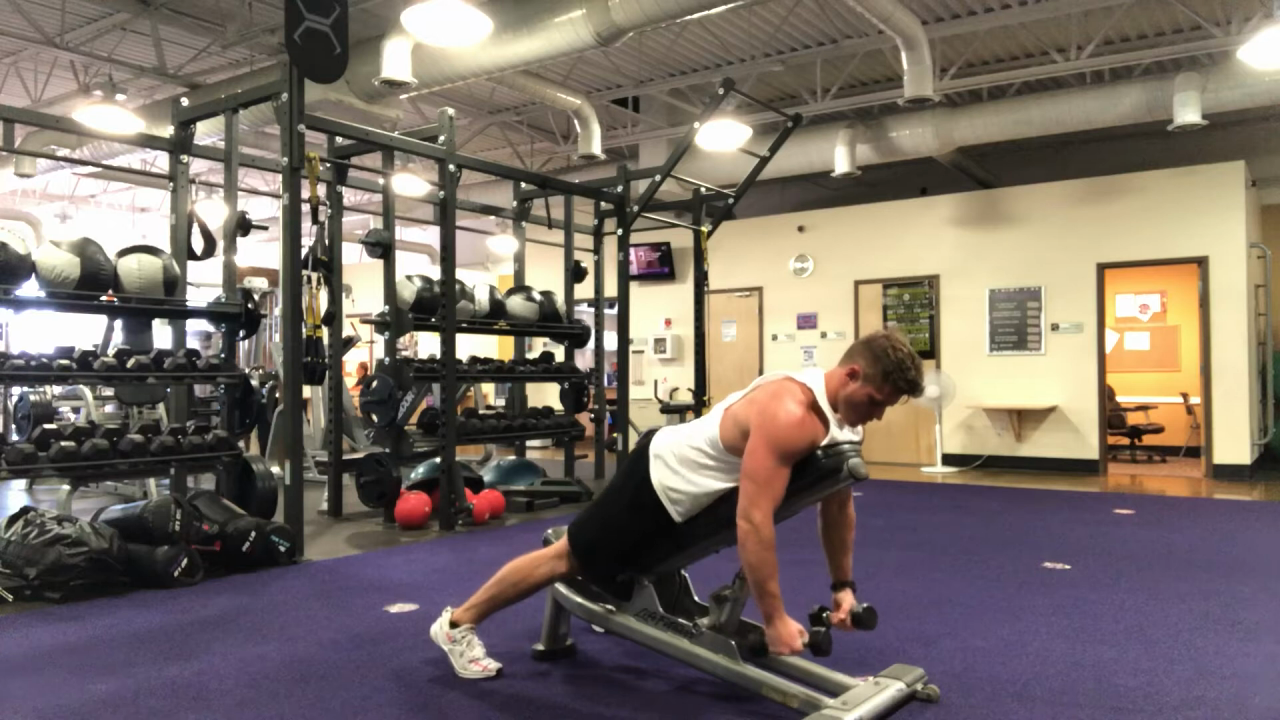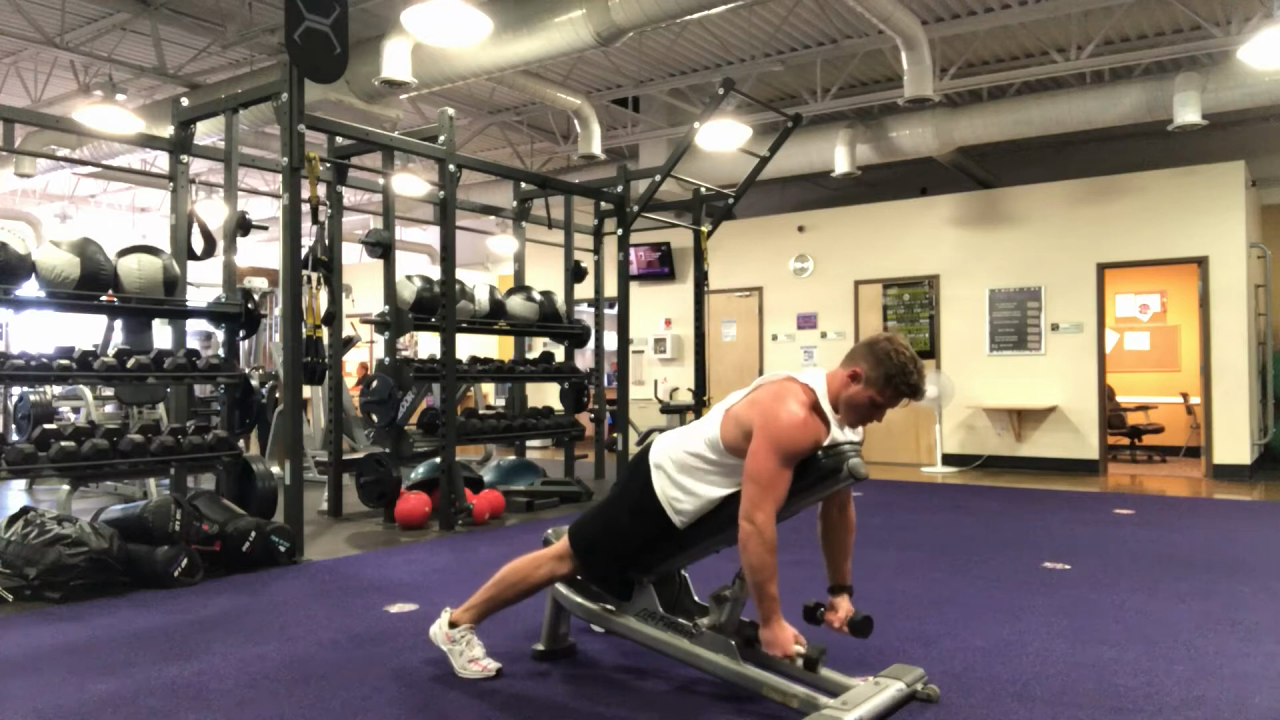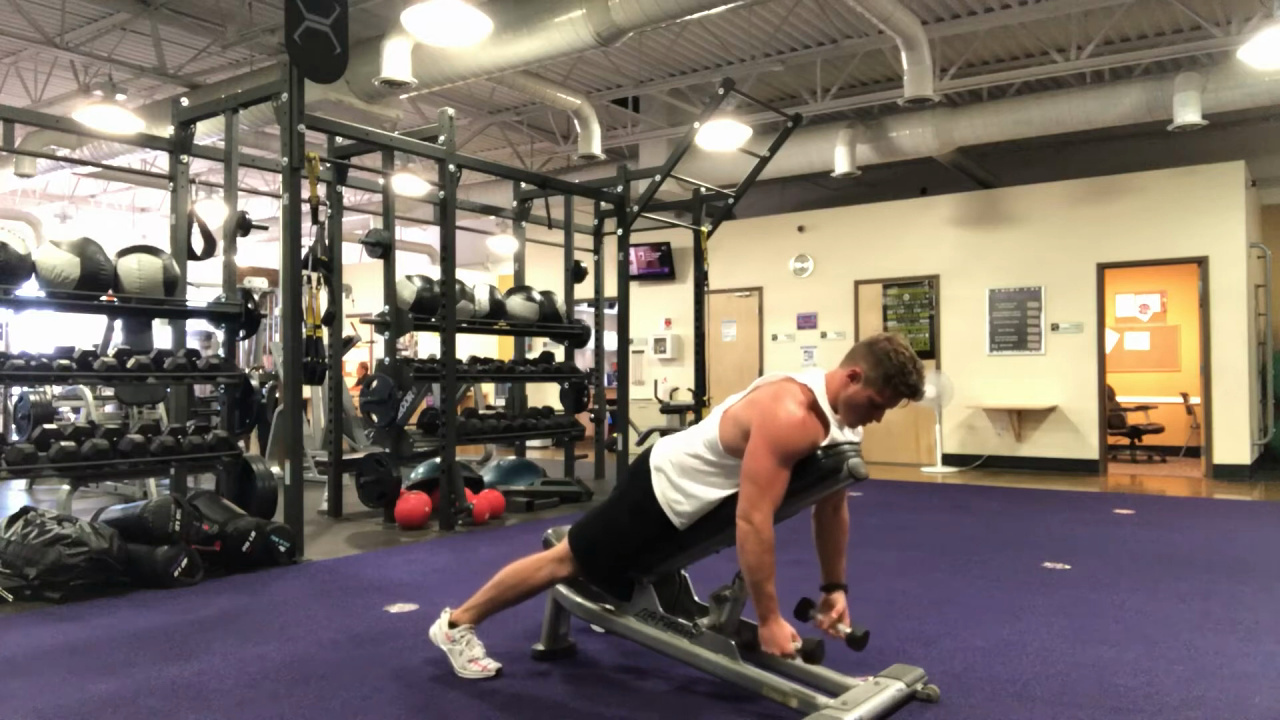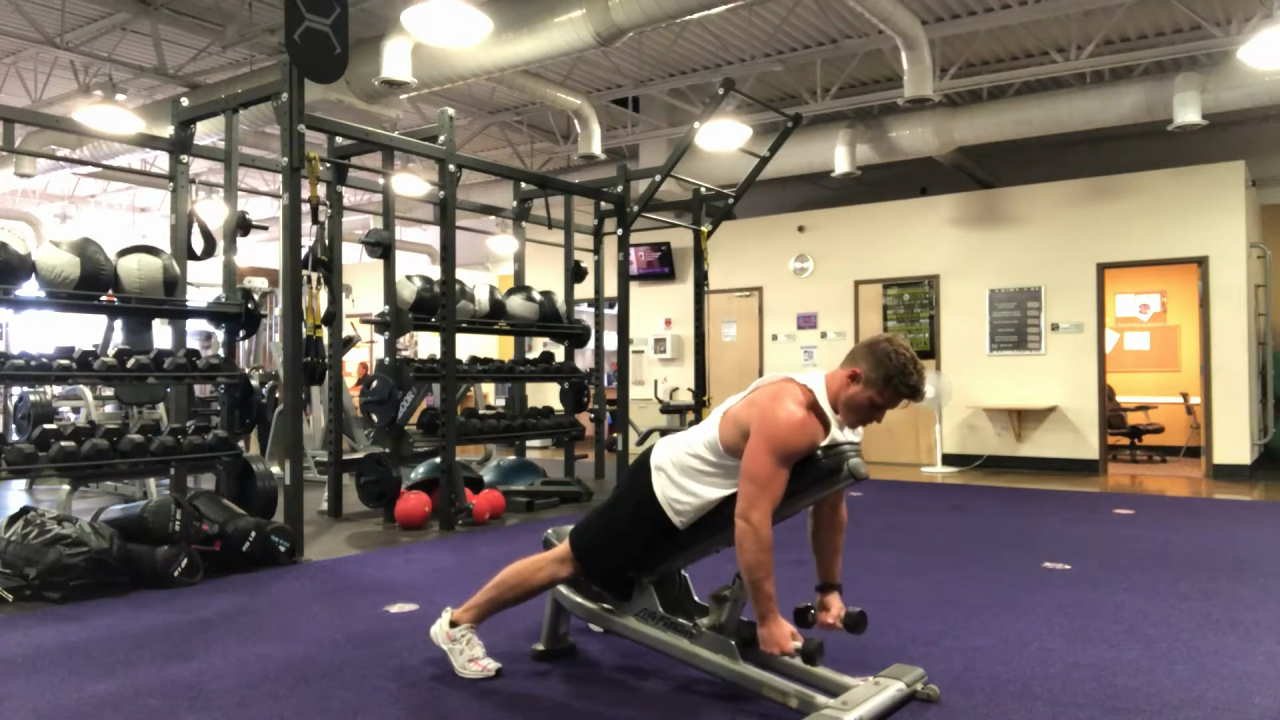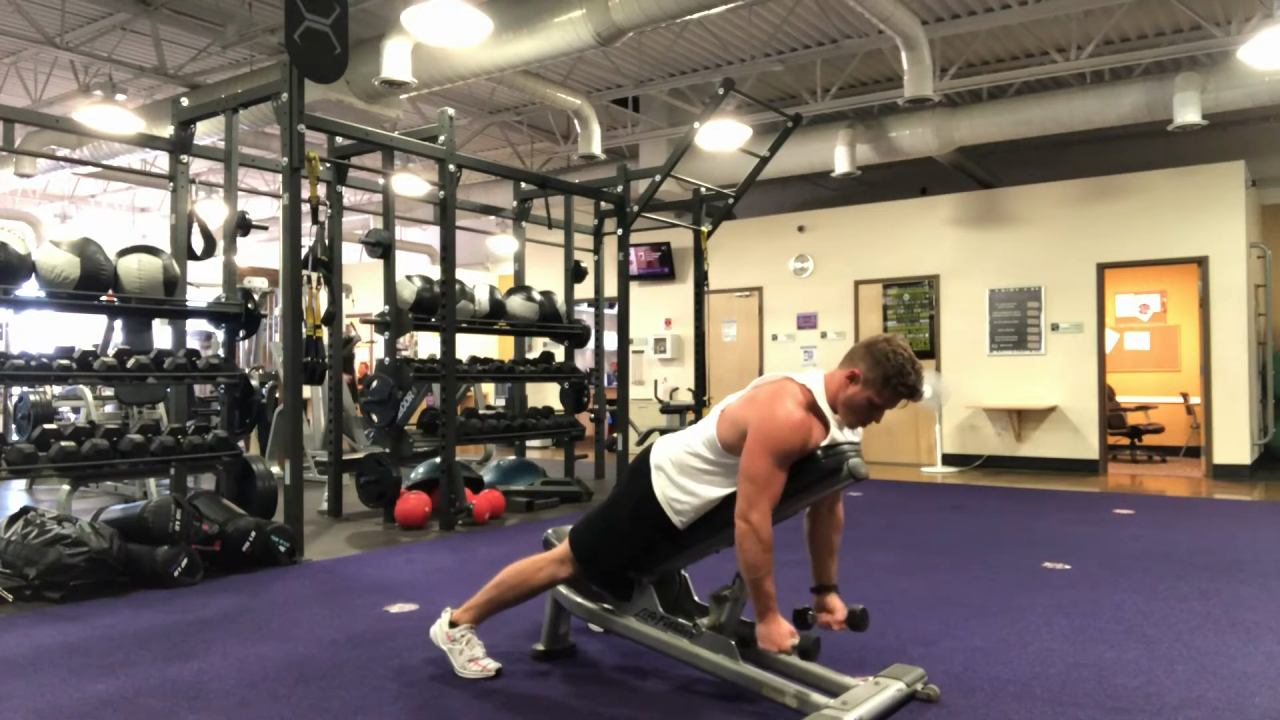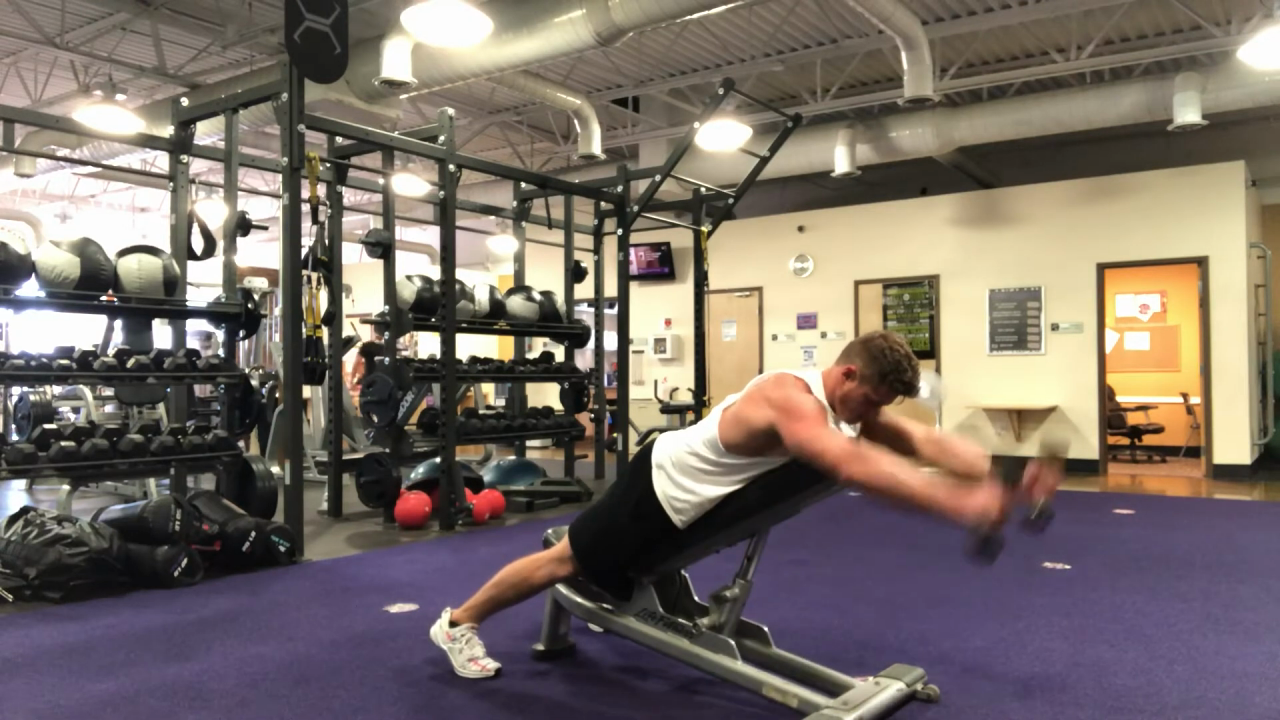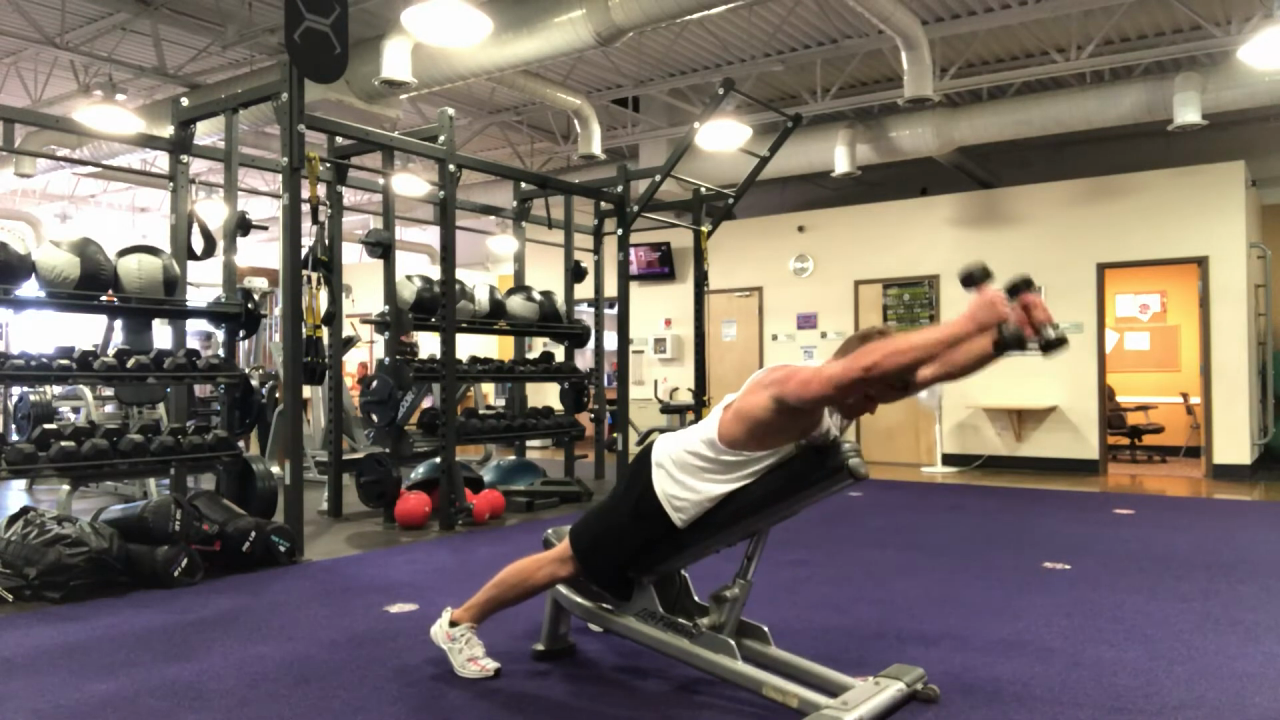
dt=0.5s
person 1, frame 1
left shoulder: (844, 416)
right shoulder: (790, 415)
left elbow: (837, 506)
right elbow: (752, 519)
left wrist: (843, 585)
right wrist: (775, 618)
left hip: (692, 492)
right hip: (661, 482)
right knee: (570, 554)
right ankle: (458, 623)
person 1, frame 2
left shoulder: (843, 416)
right shoulder: (793, 416)
left elbow: (838, 509)
right elbow: (755, 521)
left wrist: (840, 590)
right wrist: (771, 621)
left hip: (694, 493)
right hip: (664, 487)
right knee: (569, 555)
right ankle: (457, 623)
person 1, frame 3
left shoulder: (842, 415)
right shoulder: (790, 416)
left elbow: (831, 508)
right elbow: (752, 520)
left wrist: (835, 587)
right wrist: (769, 620)
left hip: (692, 499)
right hip: (663, 491)
right knee: (570, 559)
right ankle: (458, 624)
person 1, frame 4
left shoulder: (840, 414)
right shoulder: (791, 416)
left elbow: (829, 508)
right elbow: (751, 519)
left wrist: (829, 588)
right wrist: (768, 619)
left hip: (691, 500)
right hip: (663, 492)
right knee: (568, 561)
right ankle: (457, 624)
person 1, frame 5
left shoulder: (839, 415)
right shoulder: (787, 416)
left elbow: (826, 509)
right elbow: (750, 519)
left wrist: (825, 589)
right wrist: (767, 617)
left hip: (692, 503)
right hip: (661, 492)
right knee: (570, 560)
right ankle: (458, 622)
person 1, frame 6
left shoulder: (844, 400)
right shoulder: (791, 402)
left elbow: (924, 441)
right elbow: (857, 466)
left wrist: (1001, 478)
right wrist: (963, 505)
left hip: (693, 504)
right hip: (662, 489)
left knee: (611, 565)
right knee: (568, 561)
right ankle: (458, 624)
person 1, frame 7
left shoulder: (837, 396)
right shoulder: (791, 390)
left elbow: (931, 368)
right elbow: (869, 362)
left wrist: (1009, 333)
right wrist: (970, 320)
left hip: (692, 500)
right hip: (663, 489)
right knee: (569, 561)
right ankle: (458, 623)
